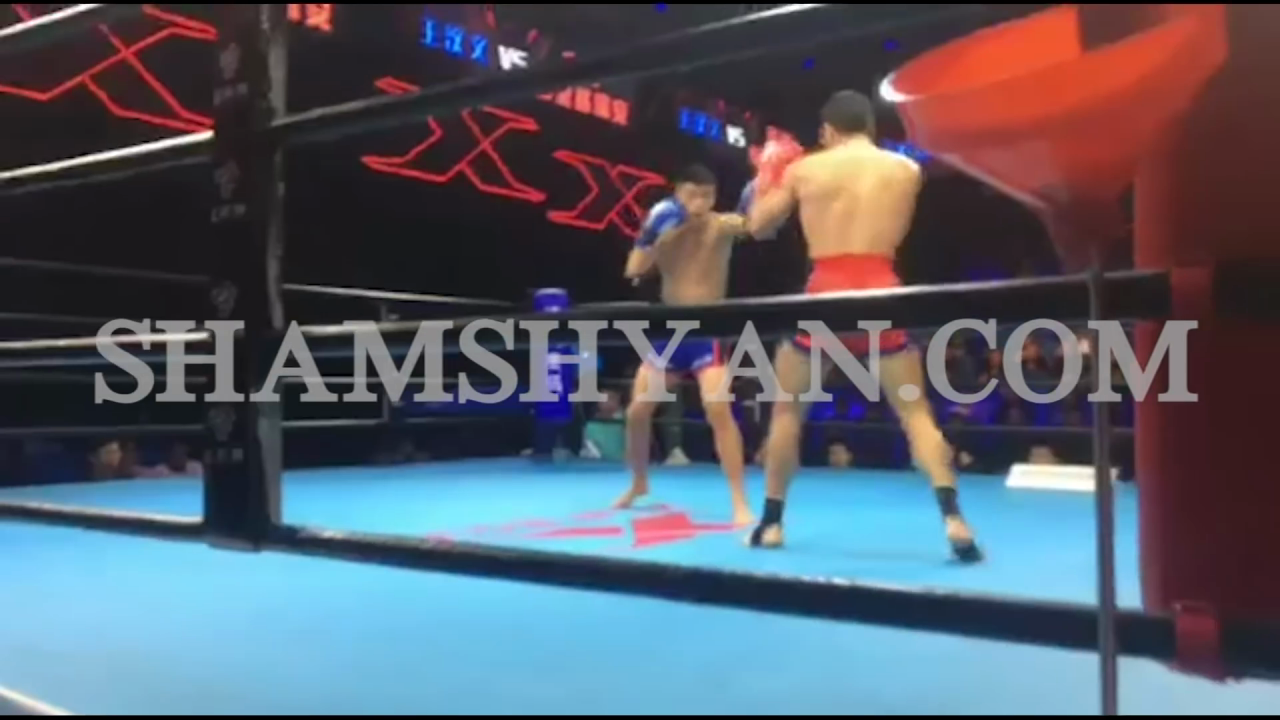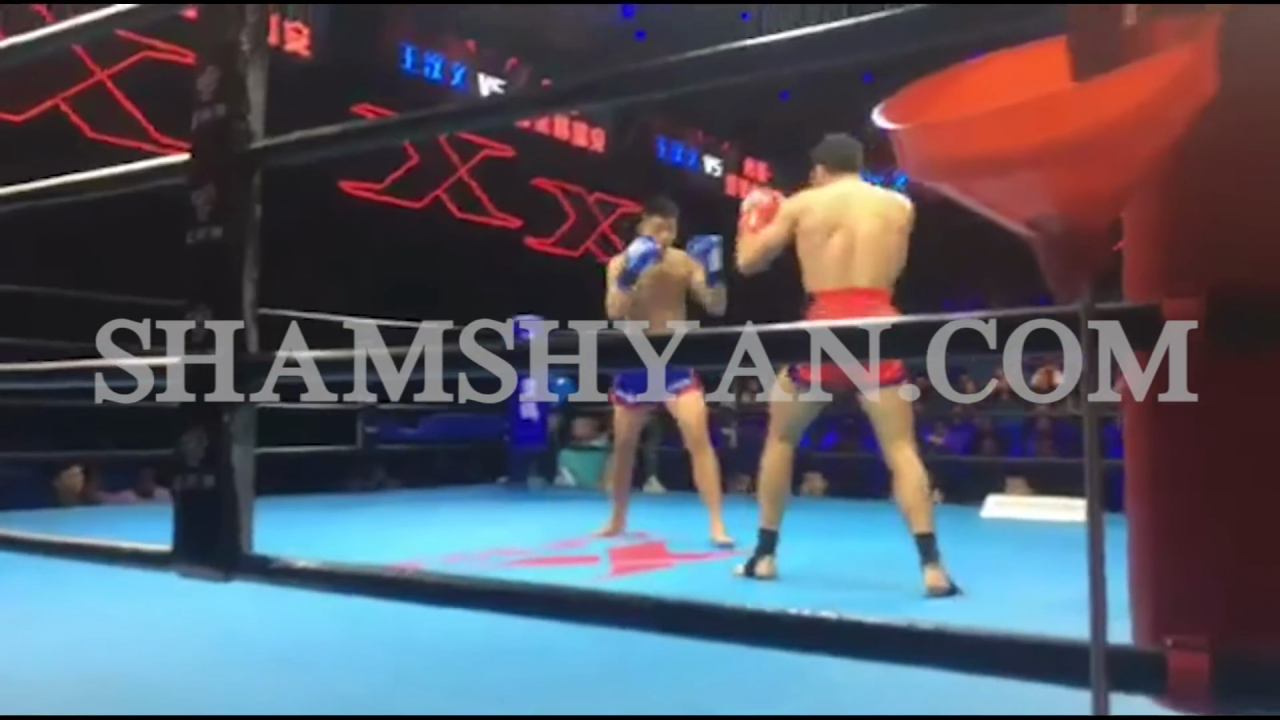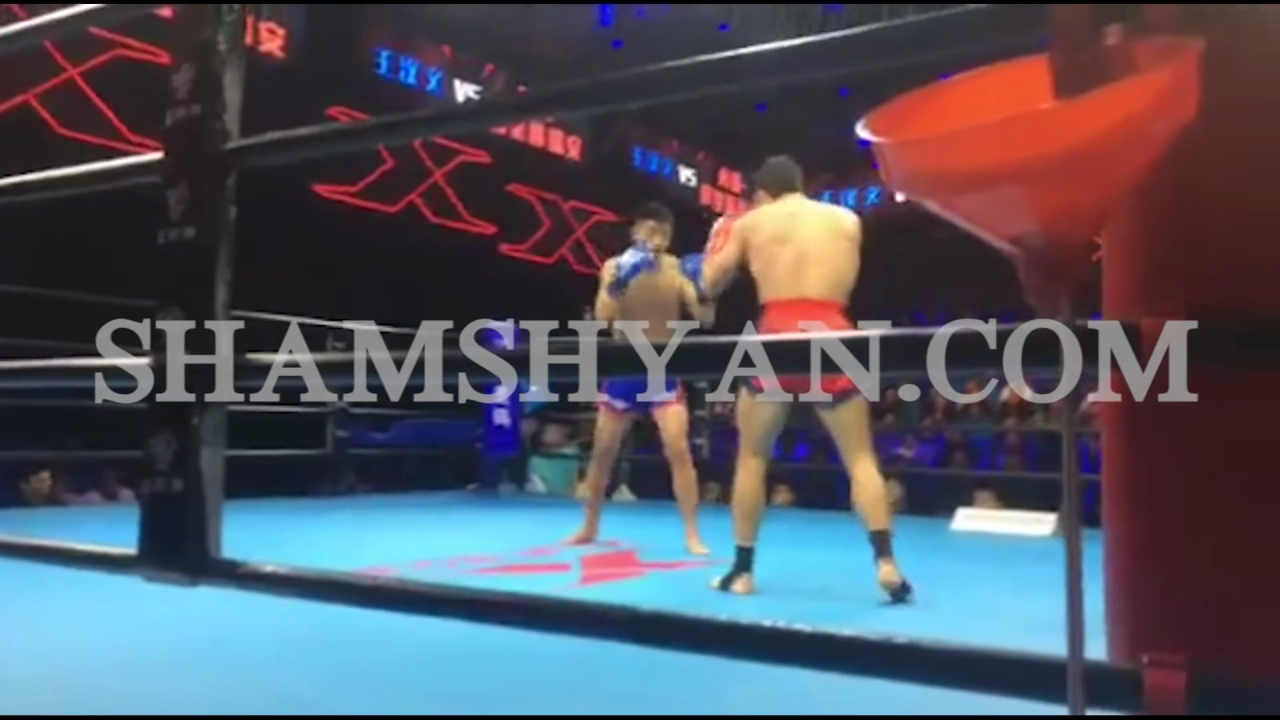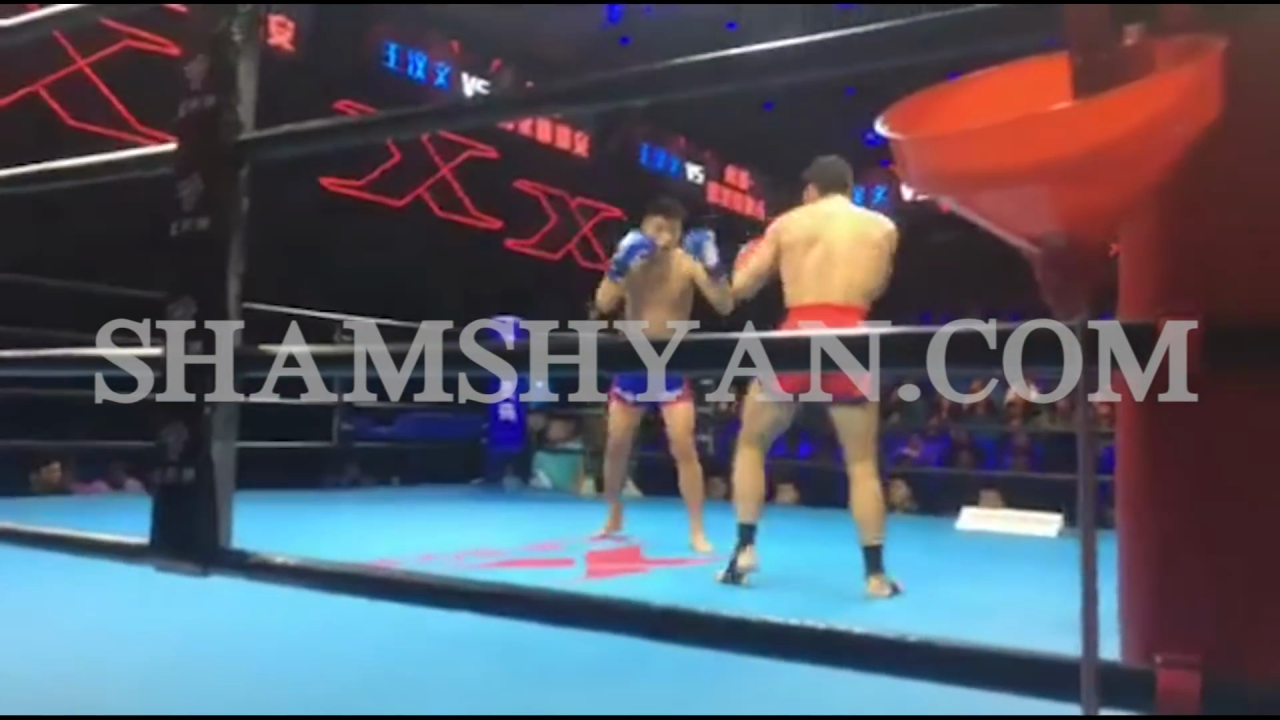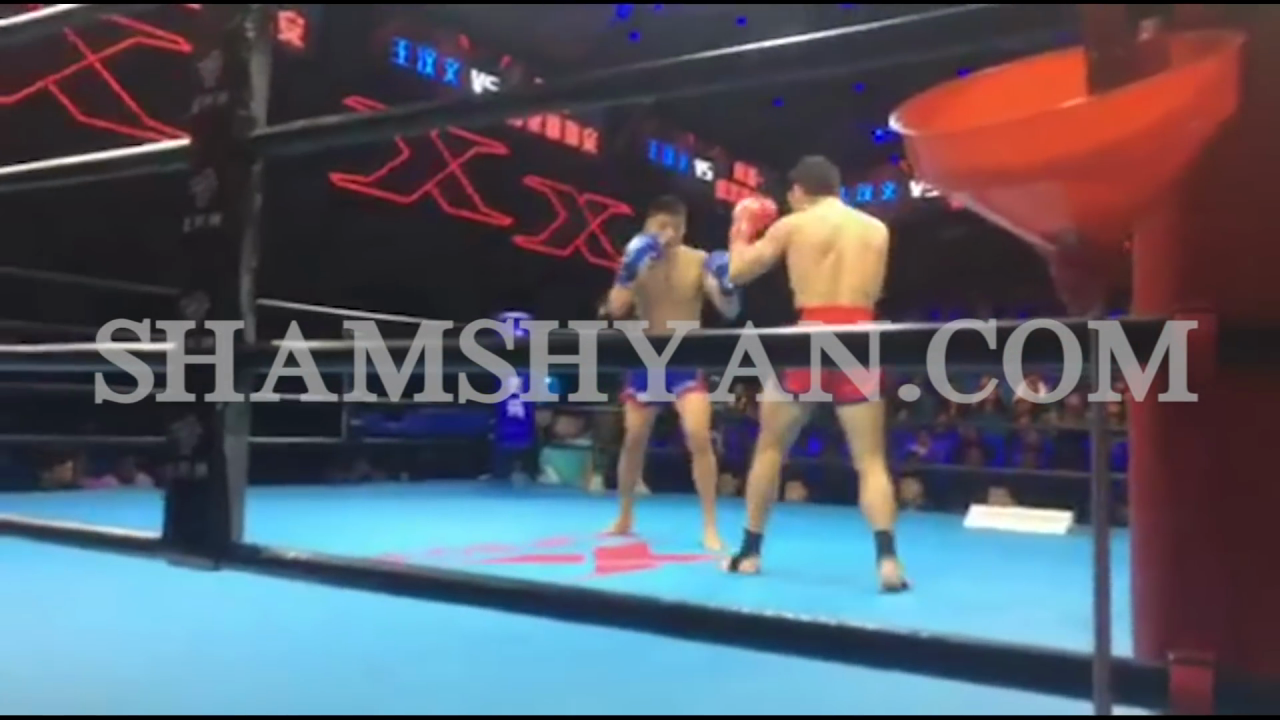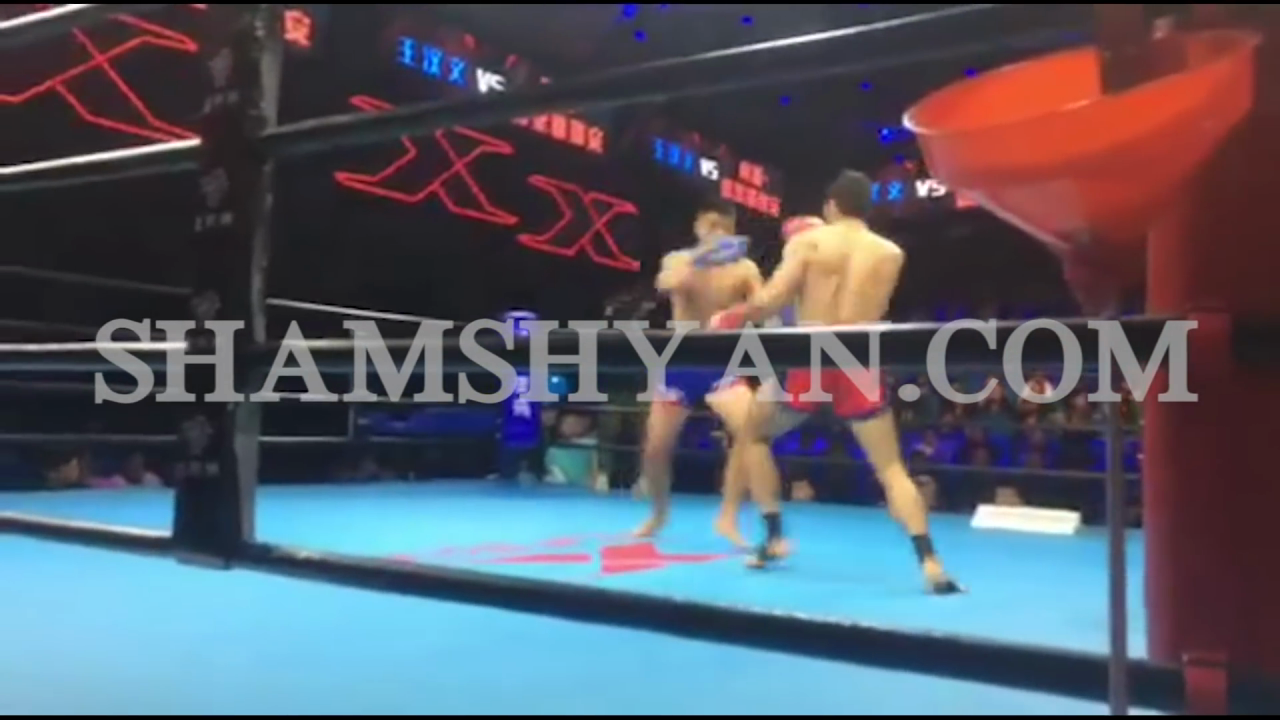
dt=0.3s
person 1, frame 1
left shoulder: (804, 168)
right shoulder: (906, 169)
left elbow: (757, 226)
left wrist: (768, 179)
left hip: (826, 295)
right hip: (879, 295)
left knee: (787, 410)
right knee: (916, 413)
left ankle: (773, 523)
right ankle: (953, 519)
person 1, frame 2
left shoulder: (800, 205)
right shoulder: (900, 207)
left elbow: (748, 262)
left wrist: (750, 225)
left knee: (780, 439)
right knee: (901, 451)
left ankle: (765, 554)
right ankle: (932, 566)
person 1, frame 3
left shoulder: (752, 222)
right shoulder: (848, 222)
left elbow: (709, 285)
left wrist: (717, 249)
left hip: (778, 336)
right hip: (831, 336)
left knee: (752, 457)
right knee: (860, 458)
left ankle: (742, 570)
right ankle: (886, 561)
person 1, frame 4
left shoulder: (786, 224)
right shoulder: (883, 228)
left elbow: (741, 288)
left wrist: (749, 260)
left knee: (751, 444)
right knee: (862, 466)
left ankle: (746, 547)
right ankle: (875, 573)
person 1, frame 5
left shoulder: (791, 226)
right shoulder: (878, 230)
left elbow: (737, 273)
left wrist: (741, 231)
left knee: (770, 449)
right knee: (871, 463)
left ankle: (749, 552)
right ankle: (888, 559)
person 1, frame 6
left shoulder: (813, 243)
right shoulder: (891, 255)
left elbow: (770, 300)
left wrist: (736, 315)
left hip: (812, 361)
right hip: (857, 366)
left knee: (752, 435)
right knee: (892, 471)
left ankle: (775, 536)
right ankle: (930, 561)
person 2, frame 1
left shoulder: (723, 226)
right shoulder: (666, 230)
right elbow: (632, 271)
right wrist: (650, 234)
left hip: (707, 333)
left knee: (719, 412)
right knee: (636, 413)
left ankle: (740, 503)
right ankle: (638, 484)
person 2, frame 2
left shoulder: (685, 262)
right shoulder: (621, 263)
left elbow: (716, 307)
right elbow: (614, 312)
left wrist: (714, 273)
right wrist: (630, 274)
left hip: (675, 364)
right hip: (635, 364)
left knee: (698, 437)
right knee: (623, 445)
left ankle: (717, 523)
right ankle: (618, 519)
person 2, frame 3
left shoulder: (677, 270)
right shoulder: (616, 267)
left elbow: (706, 320)
right elbow: (602, 316)
right wrist: (620, 281)
left knee: (678, 450)
right knee: (603, 451)
left ankle: (692, 536)
right ankle: (589, 527)
person 2, frame 4
left shoulder: (690, 264)
right shoulder: (631, 258)
left elbow: (724, 305)
right elbow: (603, 304)
left wrist: (713, 268)
right wrist: (621, 265)
left hip: (671, 367)
left knee: (683, 448)
right knee: (616, 445)
left ankle: (698, 531)
right ankle: (614, 520)
person 2, frame 5
left shoulder: (698, 261)
right shoulder: (638, 260)
left elbow: (729, 312)
right elbow: (615, 309)
left wrist: (727, 289)
right wrist: (628, 271)
left hip: (686, 364)
left knee: (699, 440)
right knee: (633, 442)
left ankle: (710, 527)
right ankle: (625, 518)
person 2, frame 6
left shoulder: (743, 268)
right shoulder: (676, 260)
right elbow: (666, 285)
right wrist: (703, 258)
right hip: (680, 363)
right knee: (655, 450)
left ankle: (727, 520)
right ankle: (657, 516)
